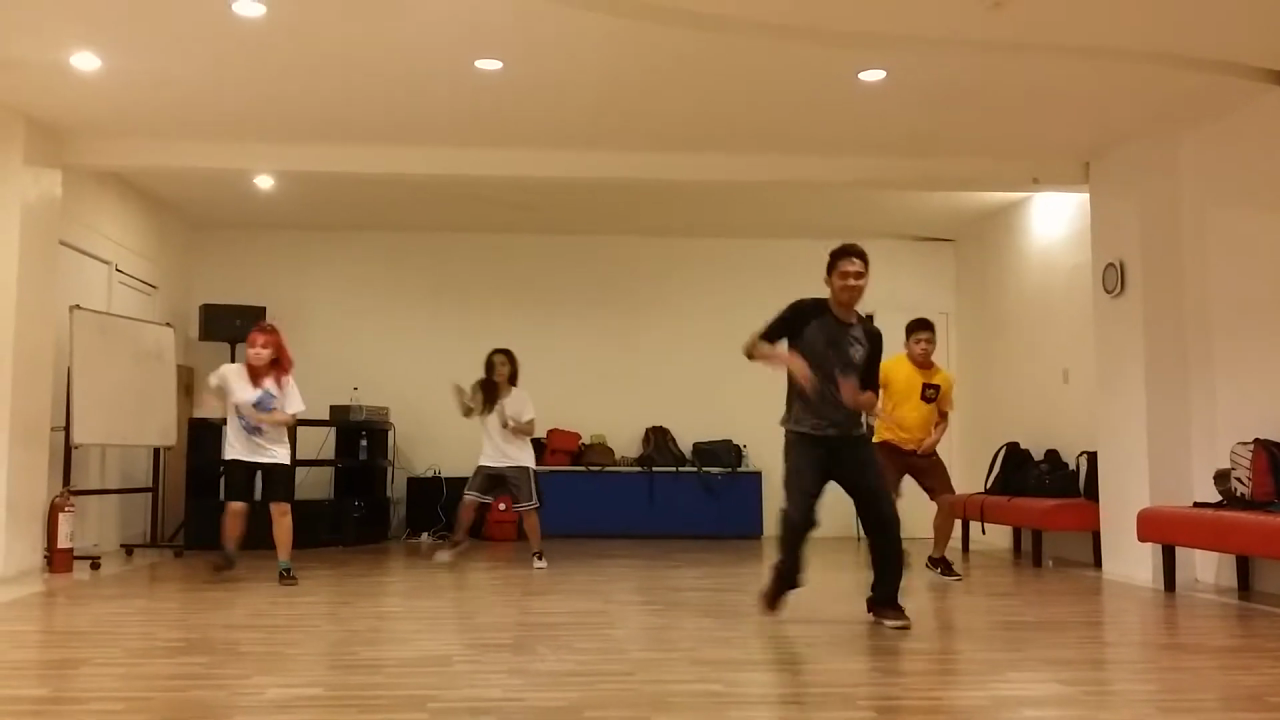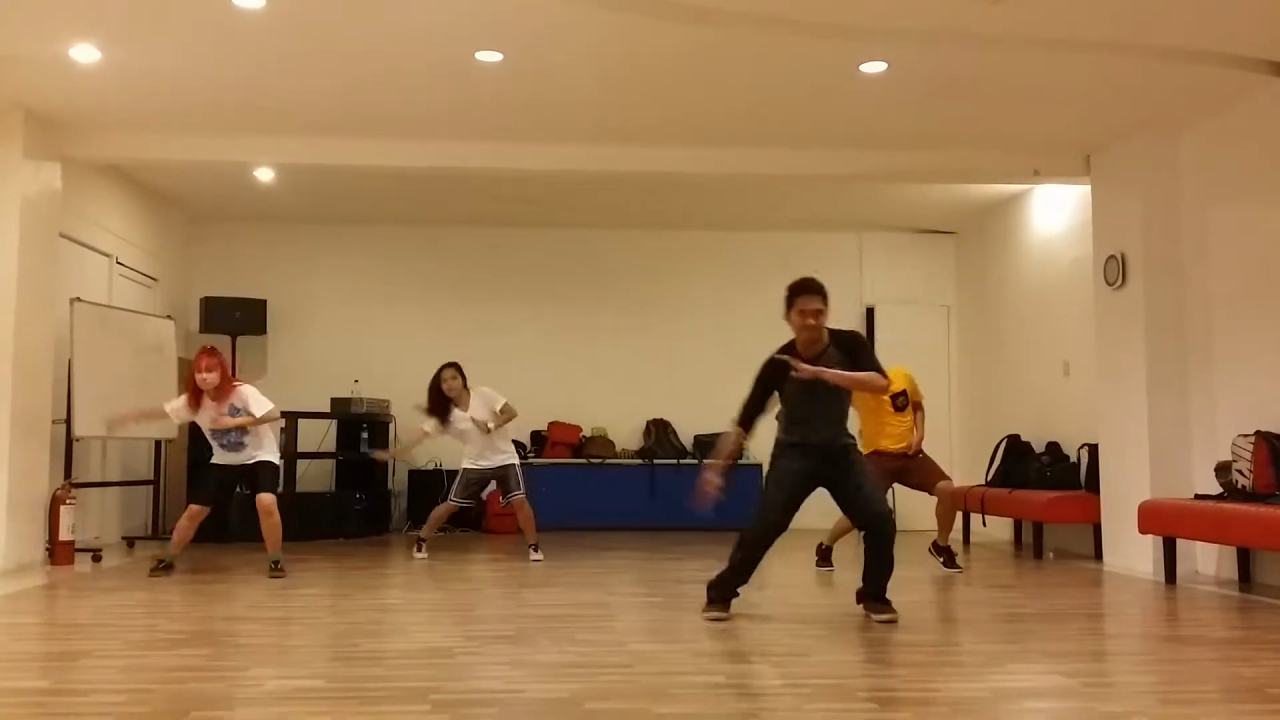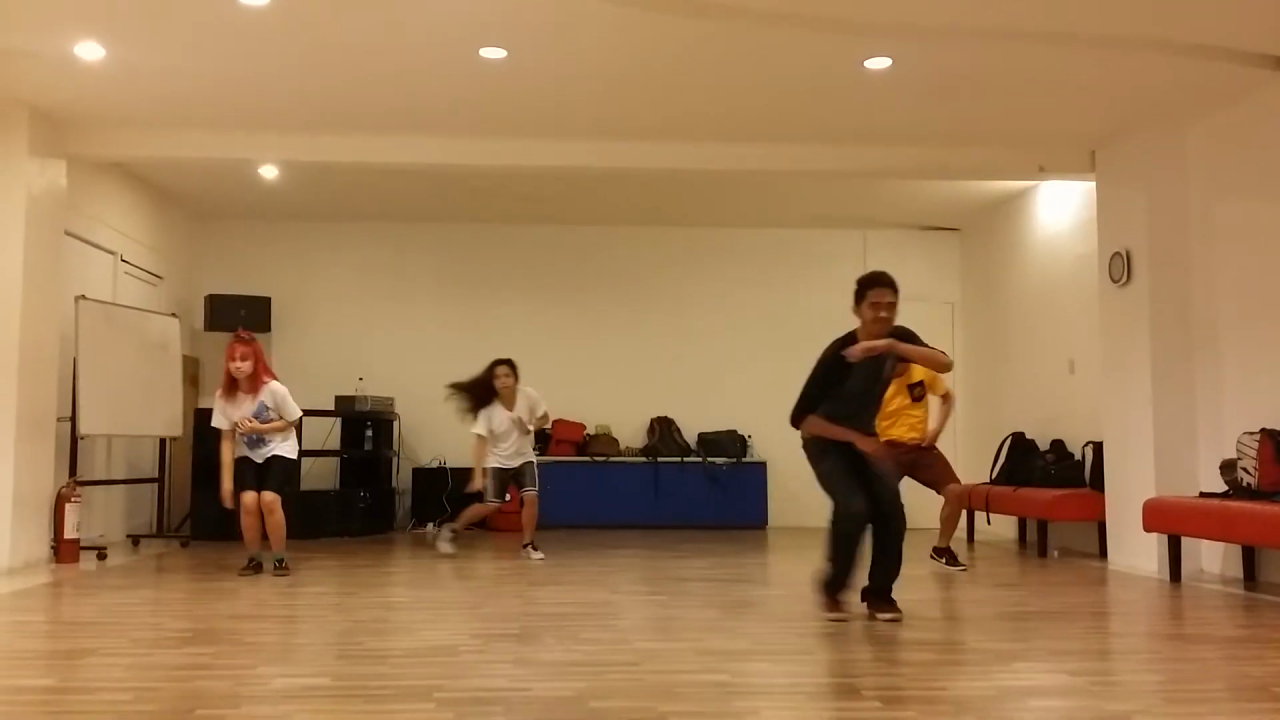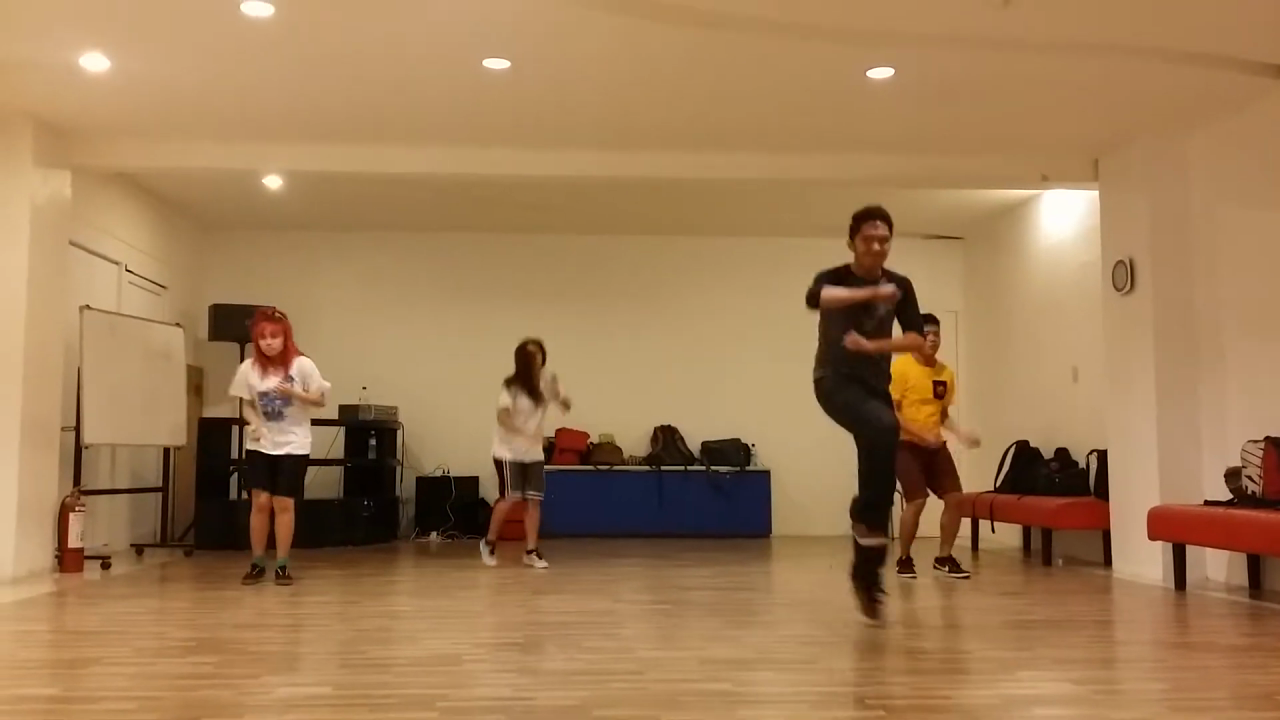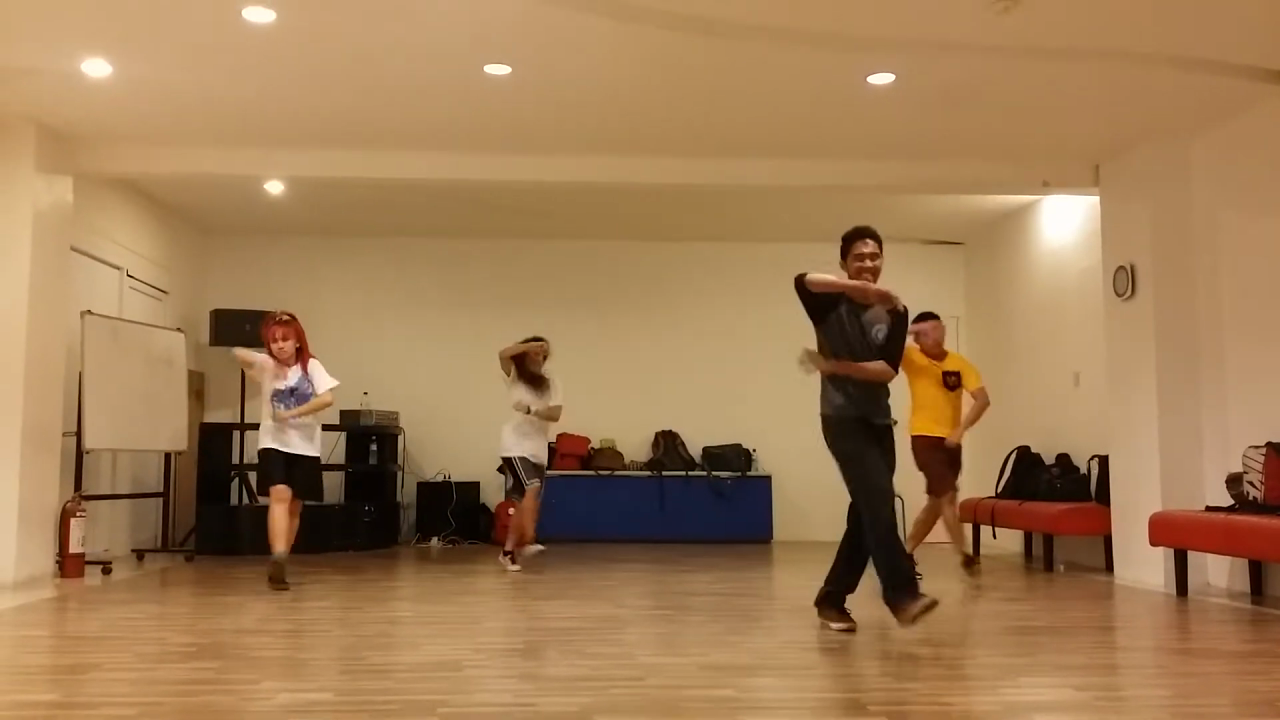
dt=0.3s
person 1, frame 1
left shoulder: (869, 335)
right shoulder: (804, 313)
left elbow: (871, 397)
right elbow: (754, 348)
left wrist: (859, 399)
right wrist: (787, 358)
left hip: (851, 440)
right hip: (804, 437)
left knee: (883, 517)
right knee: (798, 515)
left ankle: (885, 600)
right ankle: (783, 579)
person 1, frame 2
left shoulder: (849, 344)
right shoulder: (778, 365)
left elbow: (880, 384)
right elbow: (745, 421)
left wrist: (820, 373)
right wrist: (715, 468)
left hip: (840, 449)
right hip: (795, 451)
left knee: (878, 519)
right knee: (765, 521)
left ankle: (873, 595)
right ankle: (720, 592)
person 1, frame 3
left shoulder: (899, 339)
right shoulder: (838, 355)
left elbow: (945, 364)
right elbow: (801, 419)
left wrist: (891, 346)
right wrist: (856, 440)
left hip: (866, 439)
right hip: (827, 441)
left knee: (892, 518)
right knee: (853, 508)
left ankle: (879, 594)
right ankle: (833, 588)
person 1, frame 4
left shoulder: (899, 285)
right shoulder: (833, 280)
left elbow: (917, 340)
right elbow: (816, 299)
left wrist: (872, 345)
right wrist: (871, 294)
left hip: (875, 383)
right hip: (836, 380)
right knee: (883, 428)
left ankle: (867, 580)
right ankle: (869, 515)
person 1, frame 5
left shoulder: (894, 312)
right shoulder: (828, 304)
left elbow: (888, 370)
right elbow: (803, 281)
left wrist: (833, 365)
right wrist: (869, 290)
left hip: (878, 420)
right hip: (842, 418)
left knee: (865, 514)
right knee: (877, 498)
left ankle: (830, 600)
right ankle: (901, 594)
person 2, frame 1
left shoulder: (283, 380)
right shoulder: (230, 372)
left elbow: (290, 418)
right elbow: (212, 384)
left wrist: (260, 417)
left hip: (275, 453)
right hip: (239, 452)
left knee: (280, 508)
right knee: (235, 507)
left ankle: (285, 567)
right ankle: (228, 554)
person 2, frame 2
left shoulder: (241, 393)
right shoulder: (191, 401)
left elbow: (272, 415)
right elbow: (159, 413)
left wrist: (234, 422)
right wrist: (124, 418)
left hip: (260, 456)
right hip: (224, 462)
left knee: (266, 503)
right knee: (194, 511)
left ankle: (276, 561)
right ankle: (168, 559)
person 2, frame 3
left shoulder: (274, 389)
right shoulder: (224, 396)
left elbow: (293, 422)
right elbow: (226, 440)
left wrist: (262, 427)
right wrist: (226, 479)
left hip: (280, 452)
right hip: (248, 456)
left knee: (269, 500)
right knee: (248, 501)
left ankle: (280, 559)
right ankle: (254, 559)
person 2, frame 4
left shoulder: (301, 364)
right shoulder: (248, 368)
left elbow: (322, 397)
right elbow: (241, 401)
left wrist: (293, 392)
right wrist: (251, 420)
left hip: (294, 445)
right hip: (260, 445)
left knee: (284, 503)
right knee: (260, 503)
left ankle: (282, 566)
right ankle: (257, 564)
person 2, frame 5
left shoulder: (312, 366)
right shoulder: (265, 364)
left elbow: (328, 398)
right elbow: (238, 353)
left wrist: (292, 412)
right wrist: (266, 364)
left hip: (306, 448)
right hip: (273, 445)
left knee: (294, 507)
right knee: (281, 495)
left ankle: (280, 567)
right ankle: (277, 560)
person 3, frame 1
left shoulder: (943, 379)
right shoulder: (890, 366)
left elbow: (943, 417)
left wrist: (936, 437)
right wrist: (882, 417)
left hip: (922, 449)
right hip: (889, 446)
left knee: (947, 500)
left ankle: (938, 558)
person 3, frame 2
left shoulder: (903, 378)
right shoulder: (856, 391)
left elbow: (918, 405)
left wrist: (920, 433)
left hip: (909, 452)
right hip: (878, 455)
left knee: (946, 488)
left ankle: (941, 546)
right ankle: (825, 548)
person 3, frame 3
left shoulder: (925, 371)
left elbow: (946, 396)
left wrist: (938, 427)
left hip: (922, 445)
right hip: (890, 447)
left knee: (954, 491)
left ankle: (942, 548)
person 3, frame 4
left shoulder: (945, 373)
right shoulder: (901, 368)
left wrist: (962, 435)
right wrist: (918, 434)
left hip: (935, 445)
right hip: (905, 444)
left knee: (954, 497)
right knee: (917, 500)
left ankle: (944, 557)
right ankle: (904, 558)
person 3, frame 5
left shoulder: (960, 363)
right shoulder: (910, 358)
left elbow: (983, 399)
left wrist: (961, 429)
right wrist: (918, 328)
left hip: (952, 440)
right hip: (925, 438)
left knee: (938, 501)
right knee: (948, 494)
left ankle: (906, 551)
right ankle: (964, 555)
person 4, frame 1
left shoulder: (520, 396)
right shoulder: (481, 391)
left elbow: (529, 429)
right elbow: (467, 412)
left wrist: (510, 424)
right wrist: (461, 398)
left hip: (518, 460)
right hip: (489, 460)
left knee: (527, 508)
right knee: (468, 501)
left ankle: (537, 553)
right ankle: (457, 540)
person 4, frame 2
left shoulder: (484, 395)
right shoulder: (444, 413)
left elbow: (511, 413)
right elbow: (421, 434)
left wrist: (490, 426)
right wrist: (393, 453)
left hip: (503, 457)
right hip: (474, 463)
left knee: (519, 499)
right knee: (450, 504)
left ankle: (533, 545)
right ankle: (422, 539)
person 4, frame 3
left shoulder: (529, 396)
right shoulder: (487, 410)
left elbow: (545, 418)
right elbow: (480, 442)
left wrist: (530, 428)
right wrist: (478, 475)
left hip: (524, 457)
right hip: (497, 461)
left knee: (531, 497)
right knee: (490, 505)
left ankle: (528, 544)
right ankle: (452, 529)
person 4, frame 4
left shoulder: (546, 382)
right shoulder: (512, 386)
left elbow: (566, 407)
right elbow: (502, 418)
left wrist: (558, 396)
right wrist: (523, 434)
left hip: (534, 452)
right hip: (508, 451)
left knee: (534, 500)
right knee: (511, 499)
left ankle: (531, 550)
right ankle: (488, 541)
person 4, frame 5
left shoulder: (551, 384)
right shoulder: (515, 376)
left elbow: (555, 416)
right elbow: (503, 354)
left wrist: (531, 410)
right wrist: (530, 346)
left hip: (537, 450)
right hip: (515, 448)
left knee: (523, 500)
right knee: (531, 489)
left ankle: (509, 551)
right ankle: (528, 541)
